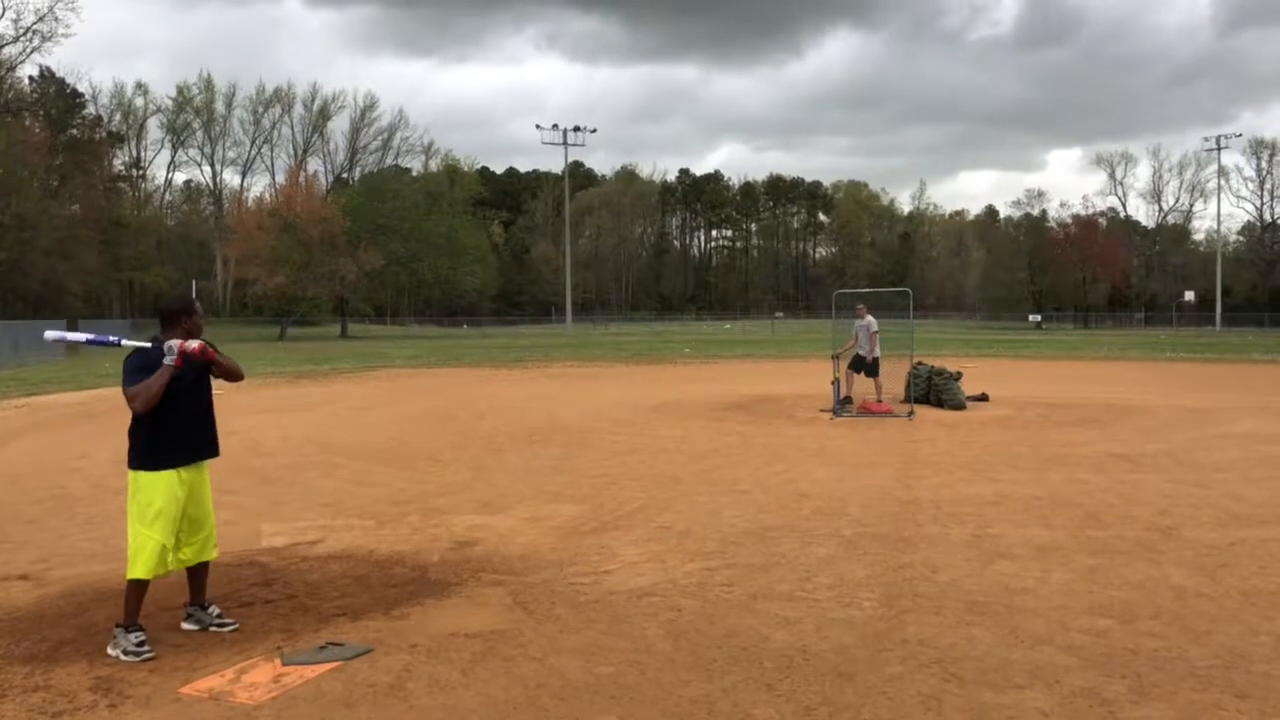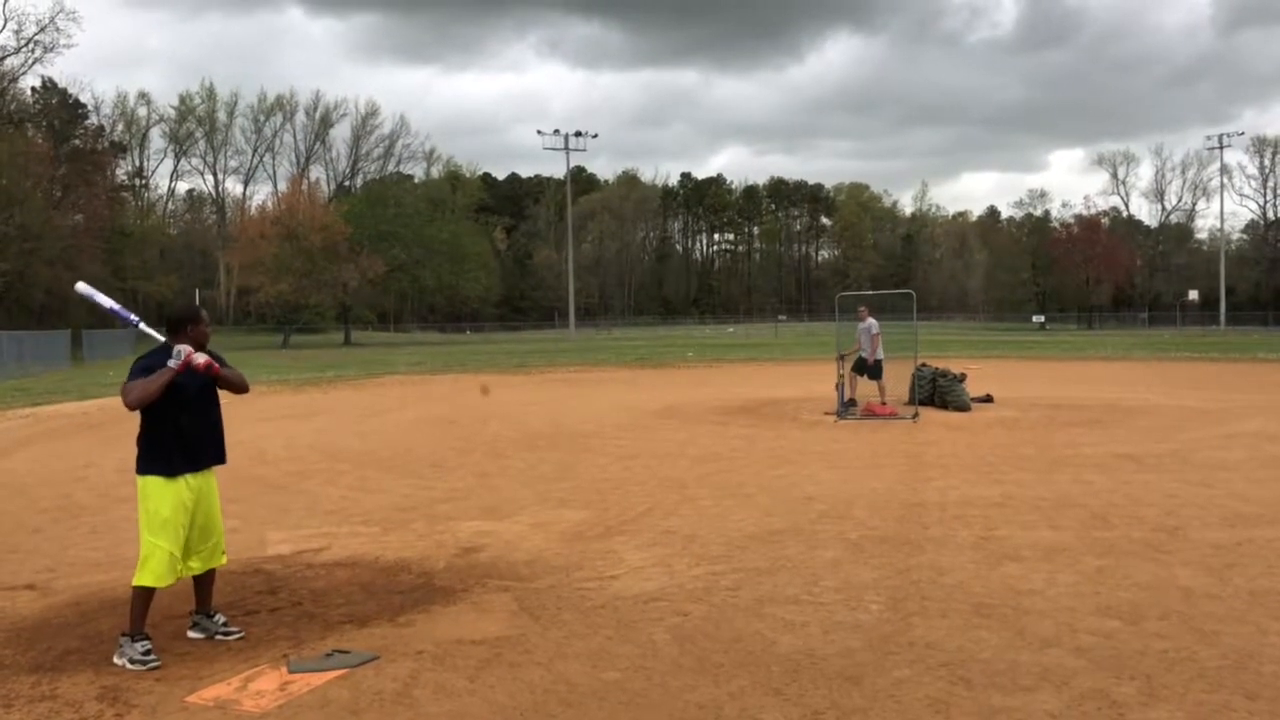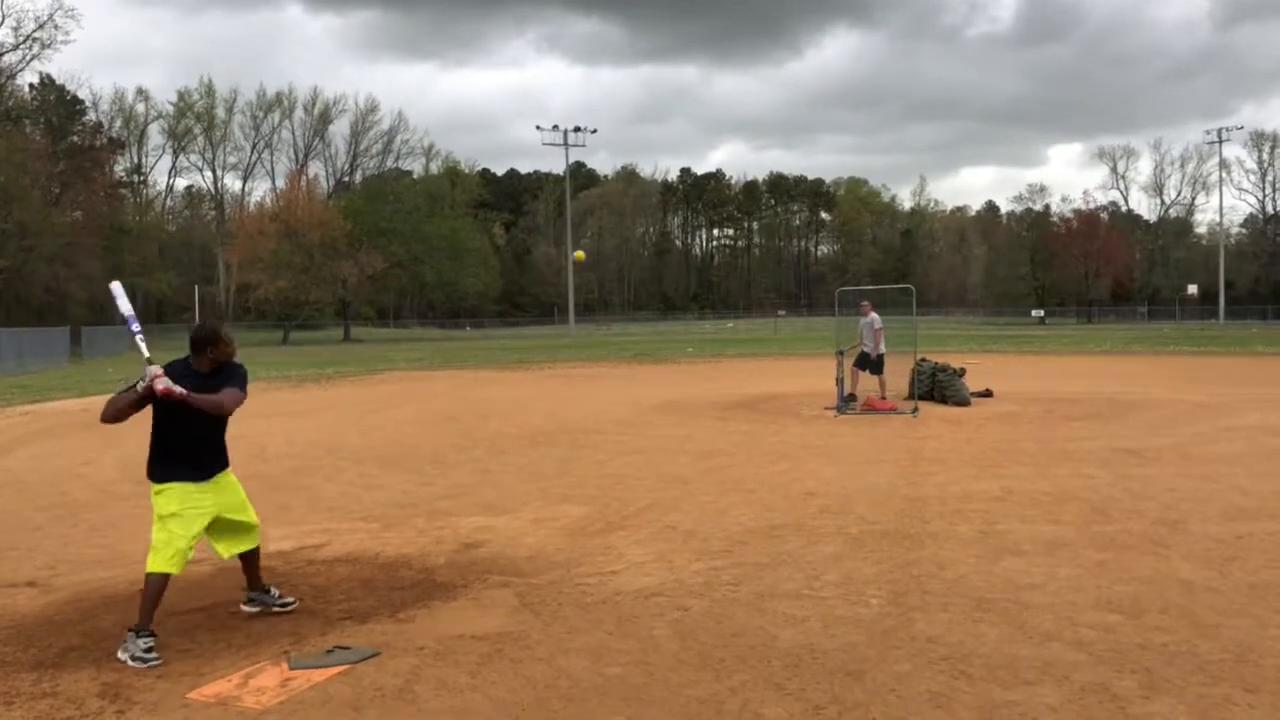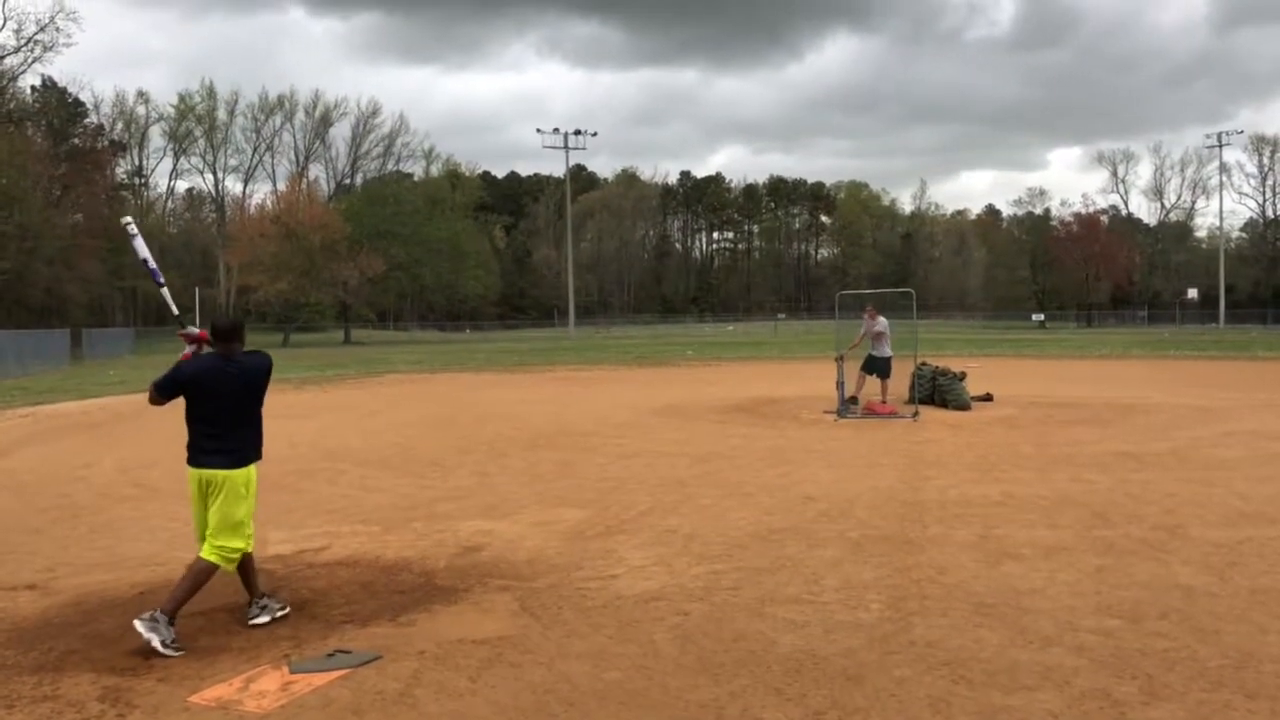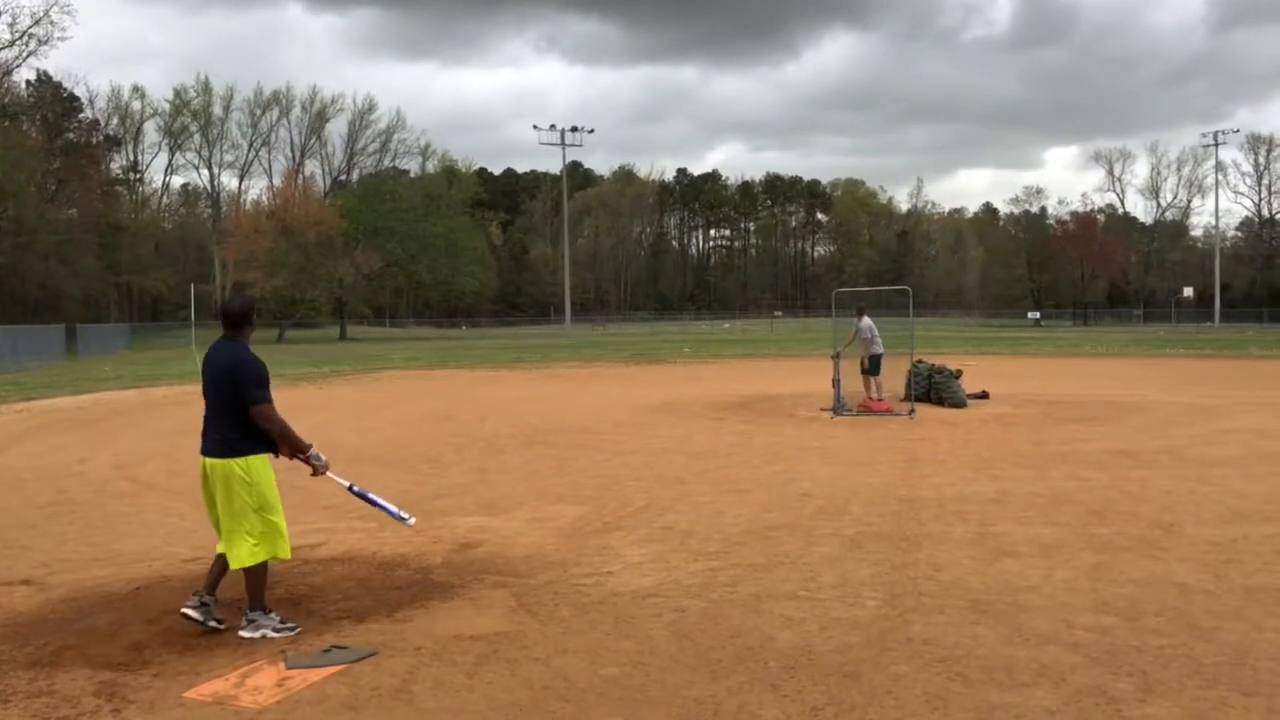
dt=1s
person 1, frame 1
left shoulder: (199, 349)
right shoulder: (142, 358)
left elbow: (236, 373)
right elbow: (138, 403)
left wrist: (208, 354)
right wrist: (170, 363)
left hip: (195, 463)
right hip: (154, 468)
left knee: (200, 537)
right knee: (149, 547)
left ankle: (197, 609)
right ankle: (126, 631)
person 1, frame 2
left shoulder: (208, 358)
right shoulder: (151, 363)
left elbow: (242, 385)
right elbow: (131, 400)
left wrist: (213, 369)
right wrist: (173, 367)
left hip: (203, 470)
right hip: (163, 476)
left knee: (207, 545)
right knee: (157, 557)
left ankle: (203, 617)
right ankle: (132, 639)
person 1, frame 3
left shoulder: (231, 371)
right shoulder: (164, 377)
left elbow: (228, 403)
right elbow: (108, 415)
left wrist: (181, 393)
right wrist: (143, 388)
left hip: (216, 475)
right hip: (175, 481)
left knee: (248, 527)
right knee: (168, 554)
left ankle: (257, 593)
right ankle: (139, 636)
person 1, frame 4
left shoulder: (191, 369)
right shoulder: (259, 364)
left elbow: (156, 397)
right wrist: (206, 340)
left hip: (200, 467)
right hip: (235, 469)
left knee: (233, 536)
right knee: (219, 547)
left ankle: (258, 602)
right ankle: (161, 616)
person 1, frame 5
left shoulder: (214, 354)
right shoulder: (247, 363)
right elbow: (267, 419)
left wrist: (283, 444)
right wrist: (307, 451)
left hip: (214, 455)
right hip: (242, 459)
left knee: (236, 533)
right knee: (257, 535)
left ankle: (204, 599)
right ankle: (257, 617)
